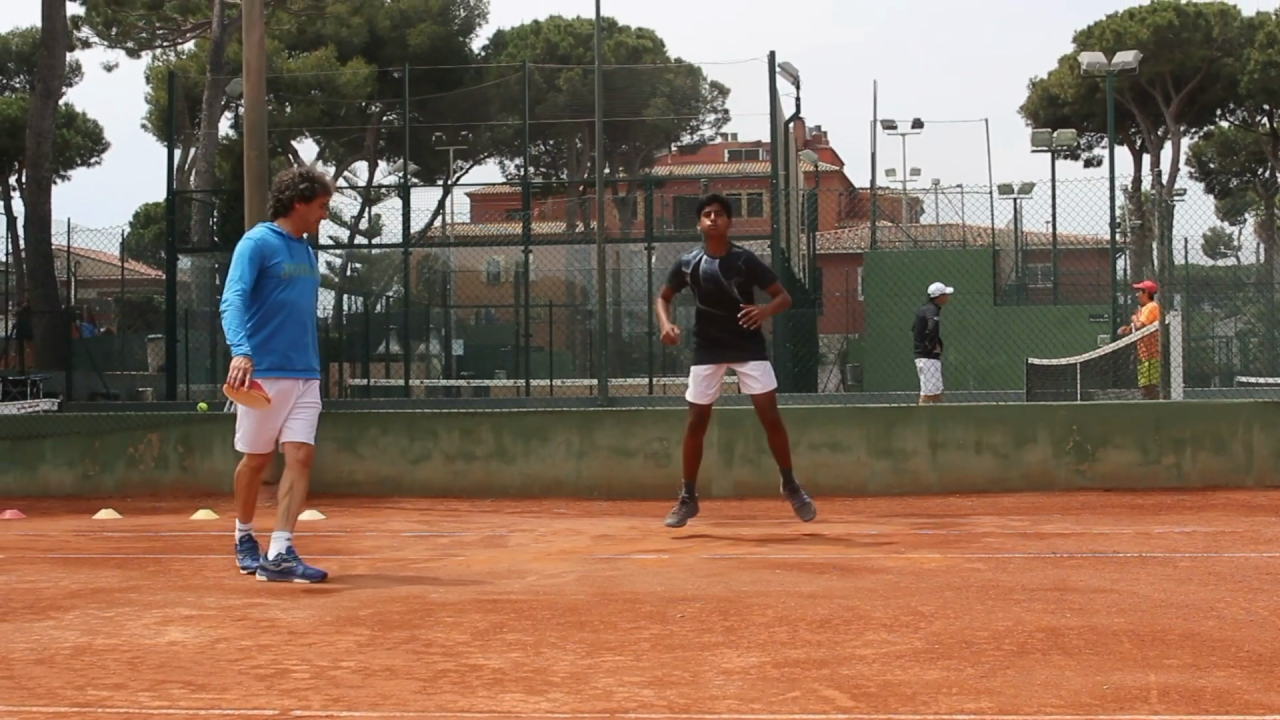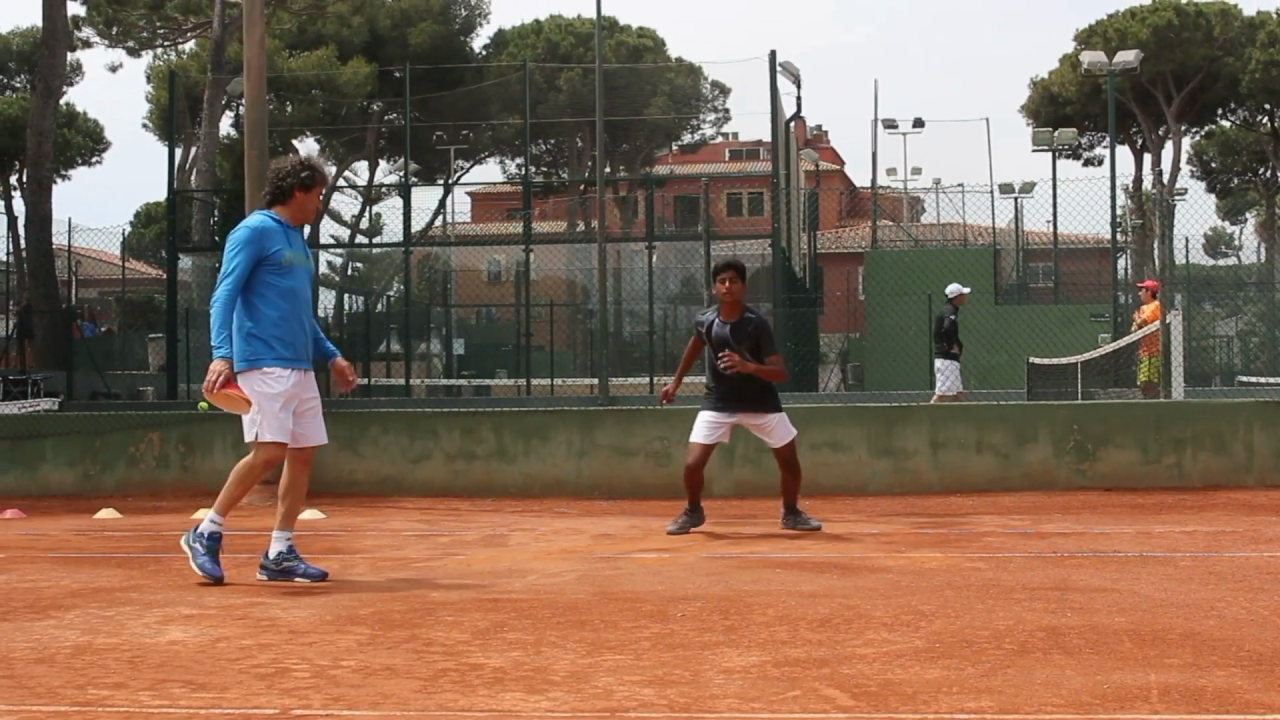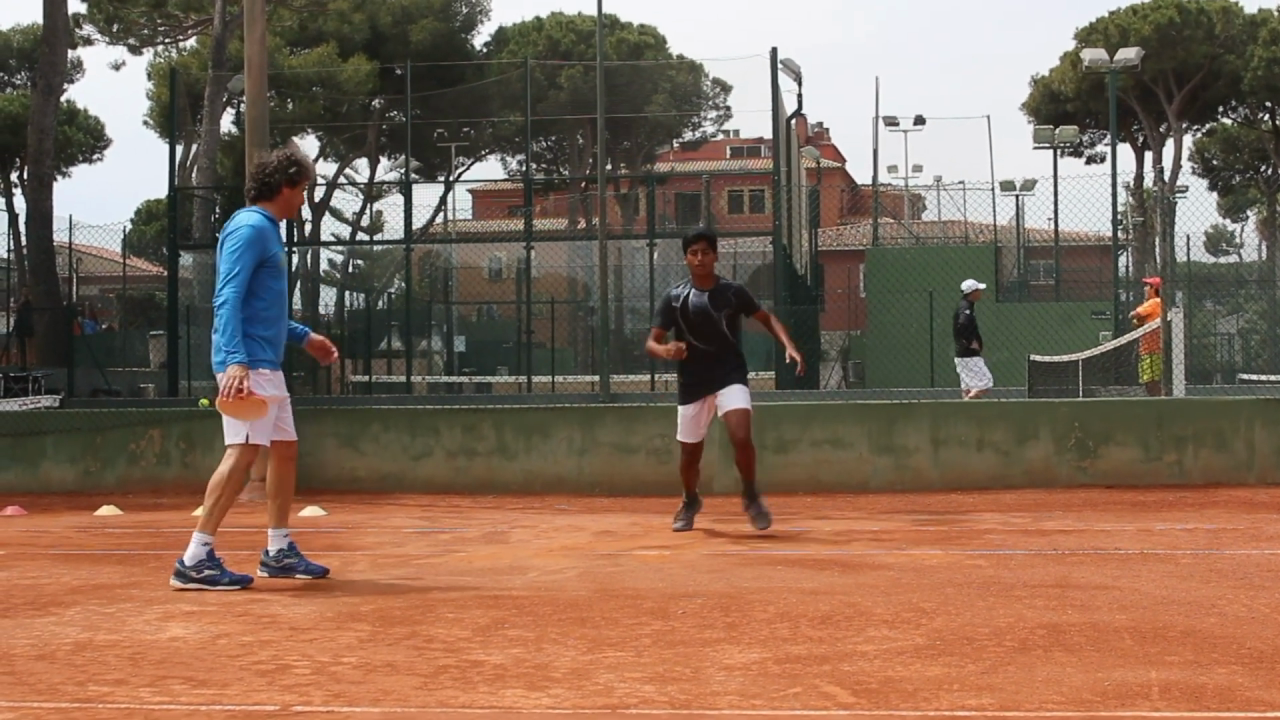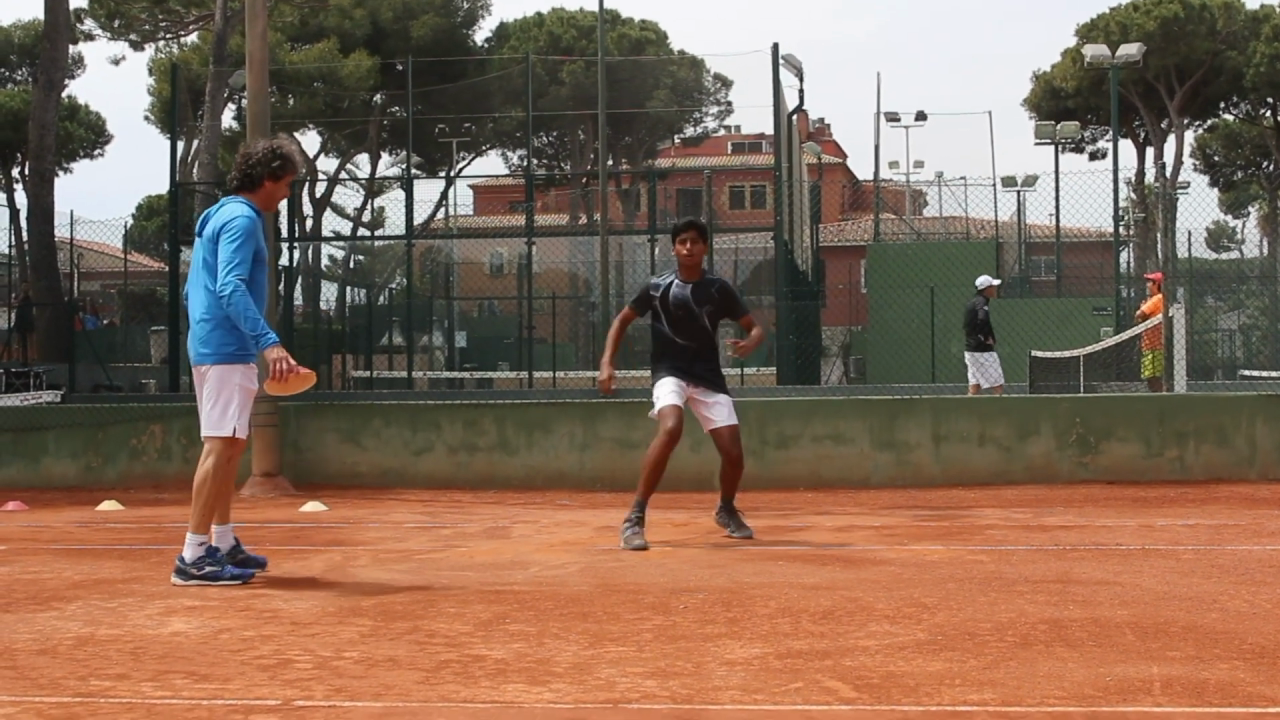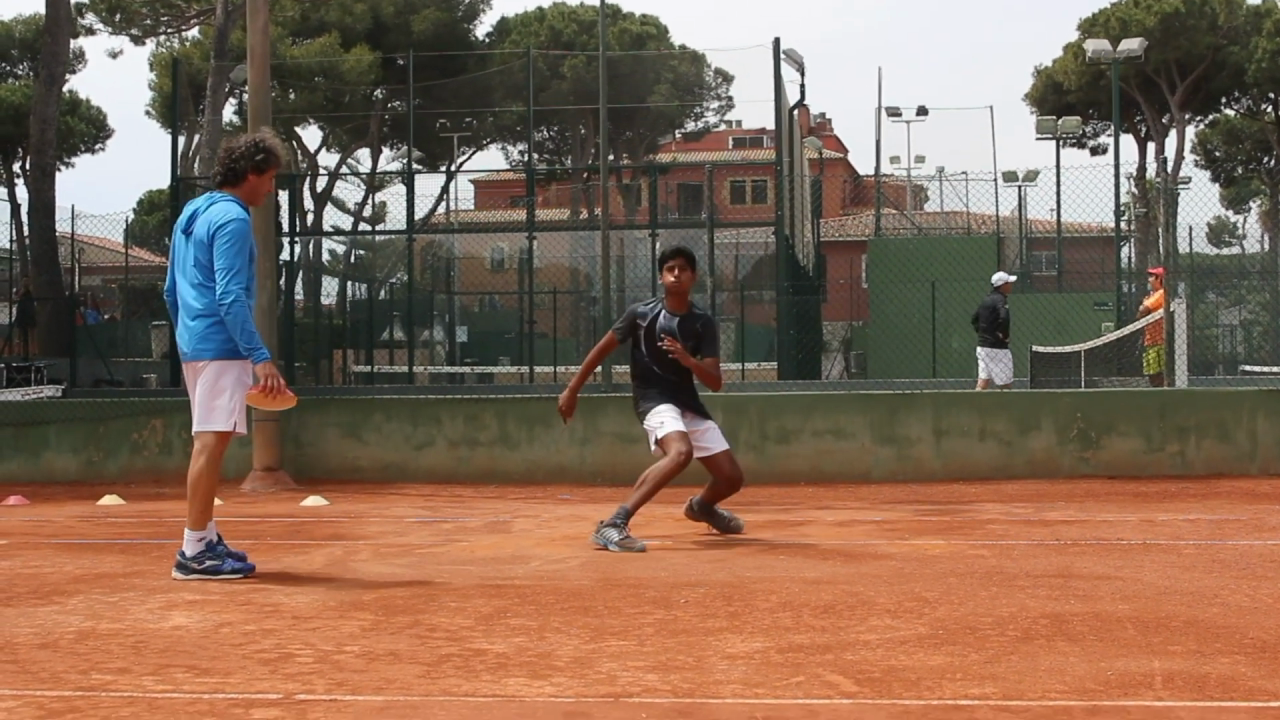
dt=0.3s
person 1, frame 1
left shoulder: (307, 252)
right shoulder: (256, 243)
right elbow: (233, 300)
right wrist: (241, 351)
left hip: (305, 375)
right hip: (264, 374)
left knee: (300, 457)
right knee: (255, 458)
left ankle: (280, 553)
right ankle: (244, 534)
person 1, frame 2
left shoulder: (298, 241)
right shoulder: (254, 231)
right elbow: (224, 296)
left wrist: (331, 355)
right wrist: (221, 354)
left hip: (300, 368)
right hip: (263, 365)
left knee: (302, 456)
right knee: (270, 453)
left ankle: (279, 552)
right ankle: (206, 531)
person 1, frame 3
left shoulder: (265, 230)
right shoulder: (250, 228)
right elbow: (227, 300)
left wrist: (303, 335)
right wrist: (236, 358)
left hip: (265, 365)
right hip: (247, 365)
left knee: (284, 450)
right knee: (242, 453)
left ankle: (279, 550)
right ankle: (195, 559)
person 1, frame 4
left shoulder: (219, 216)
right shoulder: (241, 219)
left elbow: (193, 293)
right elbow: (231, 290)
right wrist: (269, 341)
left hip: (212, 348)
right hip: (228, 351)
left knee: (228, 446)
right knee: (221, 447)
left ankle: (223, 542)
right ankle: (194, 557)
person 1, frame 5
left shoulder: (193, 212)
right shoulder: (232, 219)
left elbow: (170, 290)
right elbow: (231, 298)
right wrist: (260, 356)
left hip: (195, 344)
right hip: (221, 347)
left knee: (209, 442)
right knee: (212, 442)
left ankle: (207, 539)
right ankle: (194, 551)
person 2, frame 1
left shoulder: (746, 260)
right shoulder: (687, 263)
left elbow: (784, 298)
right elbow: (662, 297)
left wrist: (766, 310)
right wrist: (665, 323)
left hip: (748, 347)
right hip: (708, 350)
left knee: (770, 417)
right knee: (696, 423)
left ankle: (790, 485)
right ankle: (688, 497)
person 2, frame 2
left shoulder: (757, 324)
right shoulder: (704, 320)
left elbow: (781, 373)
left wrist: (749, 366)
right wrist: (675, 382)
left hip: (760, 401)
right hip: (719, 401)
left knee: (789, 462)
right knee: (693, 465)
left ankle: (791, 512)
right ankle: (693, 511)
person 2, frame 3
left shoulder: (733, 291)
right shoulder: (673, 297)
left elbow: (766, 318)
right elbow: (650, 343)
left wrist: (789, 346)
right wrist: (663, 350)
left hip: (731, 377)
right hip: (693, 382)
left knee: (741, 437)
right knee: (690, 460)
left ankle: (750, 494)
right ankle: (691, 499)
person 2, frame 4
left shoulder: (719, 289)
right shoulder: (656, 287)
left elbow: (754, 327)
right elbow: (622, 320)
left wrist: (750, 344)
right wrist: (607, 363)
left hip: (708, 377)
right hip: (670, 372)
left knee: (733, 453)
right knee: (670, 429)
left ankle: (727, 510)
right ankle: (635, 517)
person 2, frame 5
left shoulder: (704, 323)
right shoulder: (640, 314)
left elbow: (715, 381)
right elbow: (603, 349)
left wrist: (687, 361)
right wrist: (572, 389)
left hip: (687, 405)
right hip: (654, 400)
left knee: (731, 478)
right knee: (679, 455)
left ankle: (702, 506)
right ankle: (612, 525)
